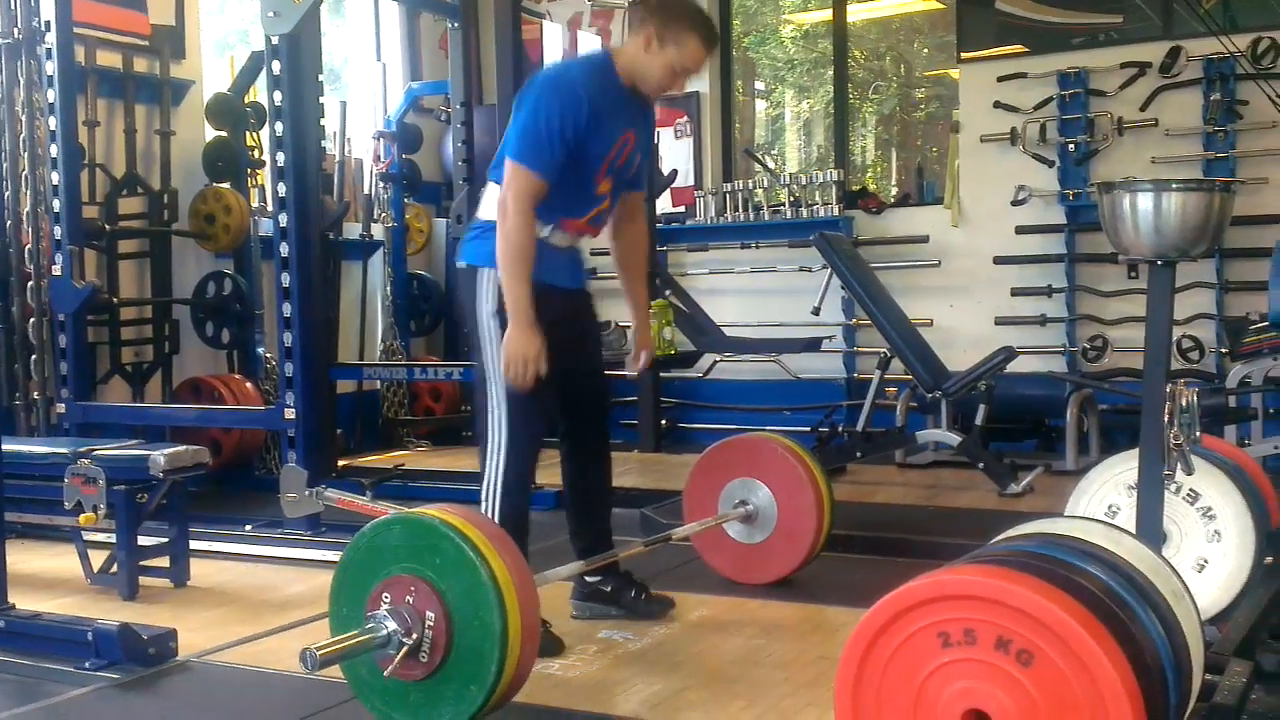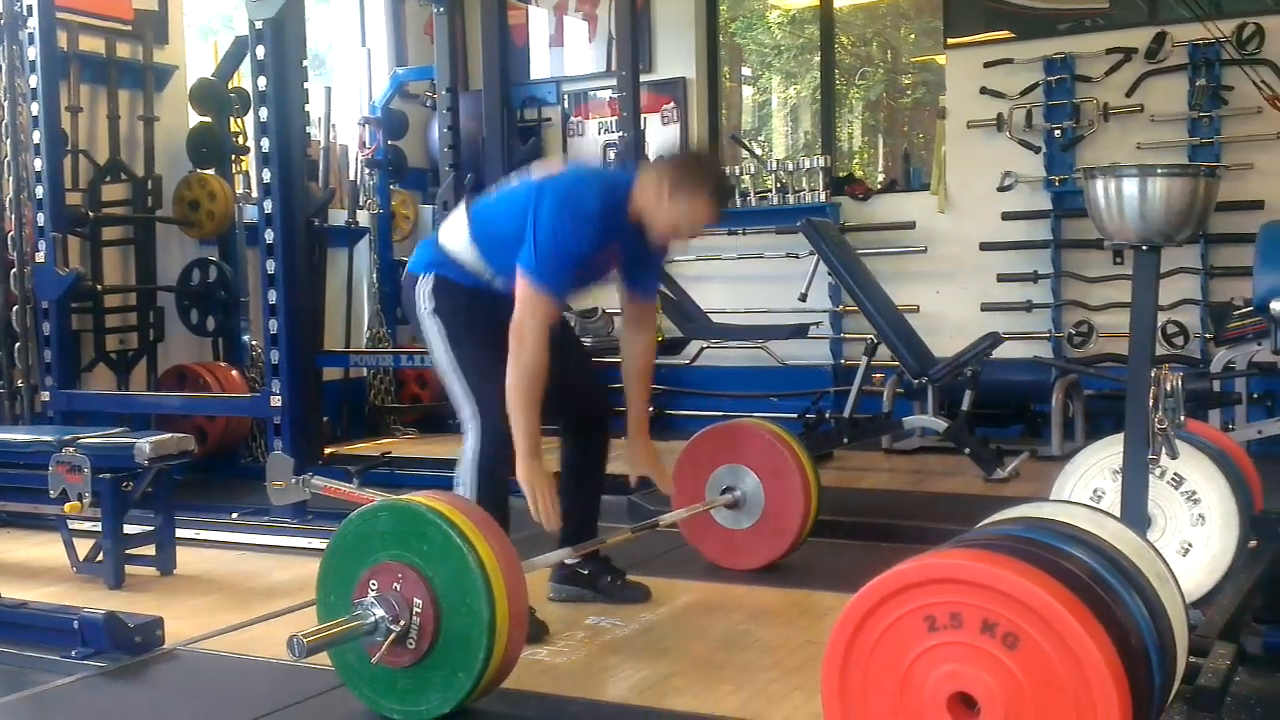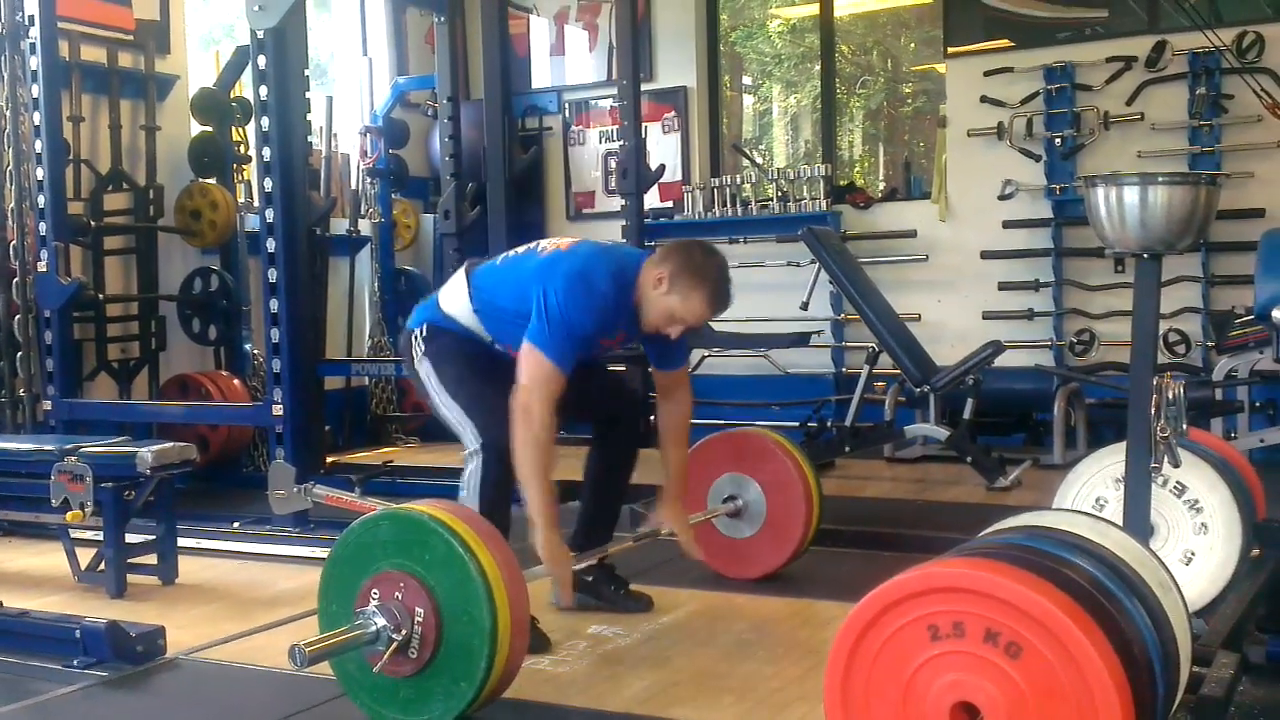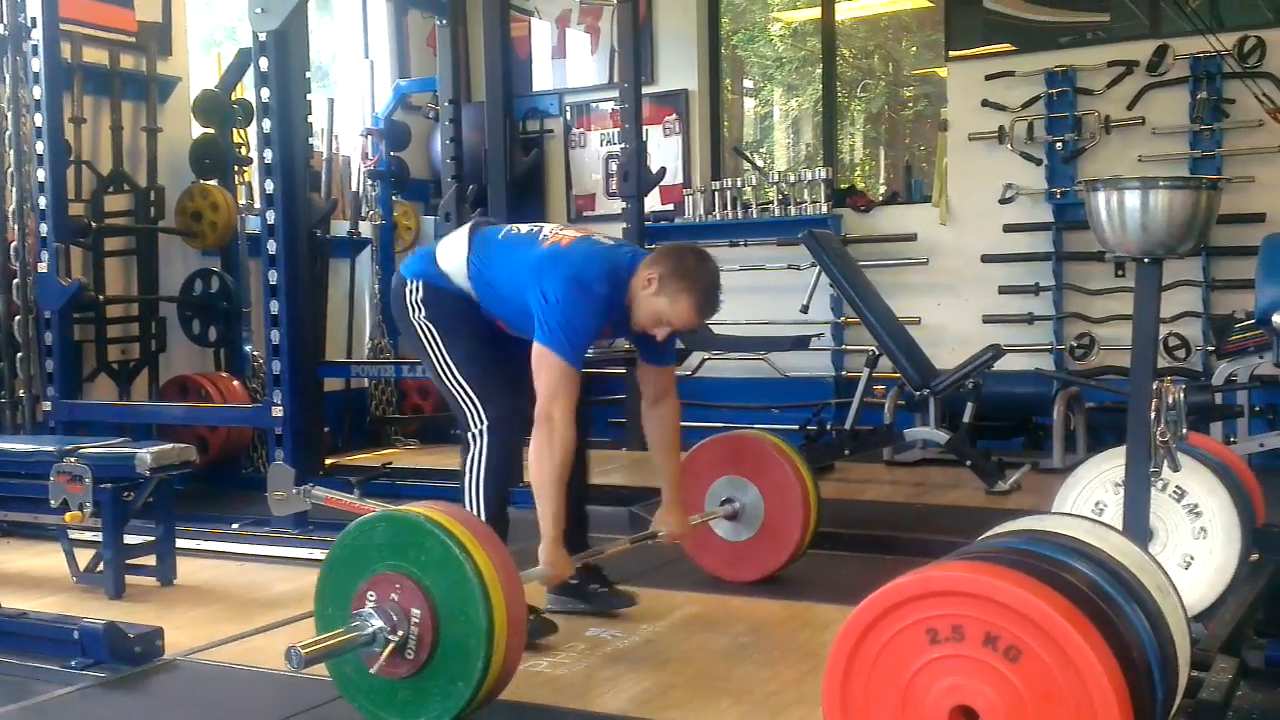
dt=0.3s
person 1, frame 1
left shoulder: (639, 111)
right shoulder: (566, 89)
left elbow: (630, 216)
right elbow: (516, 202)
left wrist: (640, 315)
right wrist: (520, 322)
left hip: (562, 272)
right hip: (504, 266)
left knee: (589, 425)
right knee: (518, 427)
left ankle: (598, 577)
person 1, frame 2
left shoulder: (645, 224)
right shoulder: (576, 207)
left elbow: (637, 328)
right elbow: (527, 337)
left wrist: (640, 437)
right wrist: (528, 461)
left hip: (510, 293)
right hip: (448, 283)
left knee: (588, 404)
right knee: (491, 419)
left ankle: (576, 562)
person 1, frame 3
left shoulder: (660, 300)
right shoulder: (583, 286)
left elbow: (675, 395)
right elbow: (532, 406)
left wrist: (673, 499)
right wrist: (545, 530)
left hip: (513, 347)
right hip: (447, 335)
left knee: (624, 411)
right knee: (493, 439)
left ankle: (586, 568)
person 1, frame 4
left shoulder: (656, 295)
right shoulder: (578, 288)
left elbow: (660, 400)
right elbow: (552, 417)
left wrist: (670, 503)
right wrist: (549, 543)
left hip: (495, 301)
right hip: (436, 290)
left knee: (570, 424)
right knee: (495, 423)
left ankle: (573, 574)
